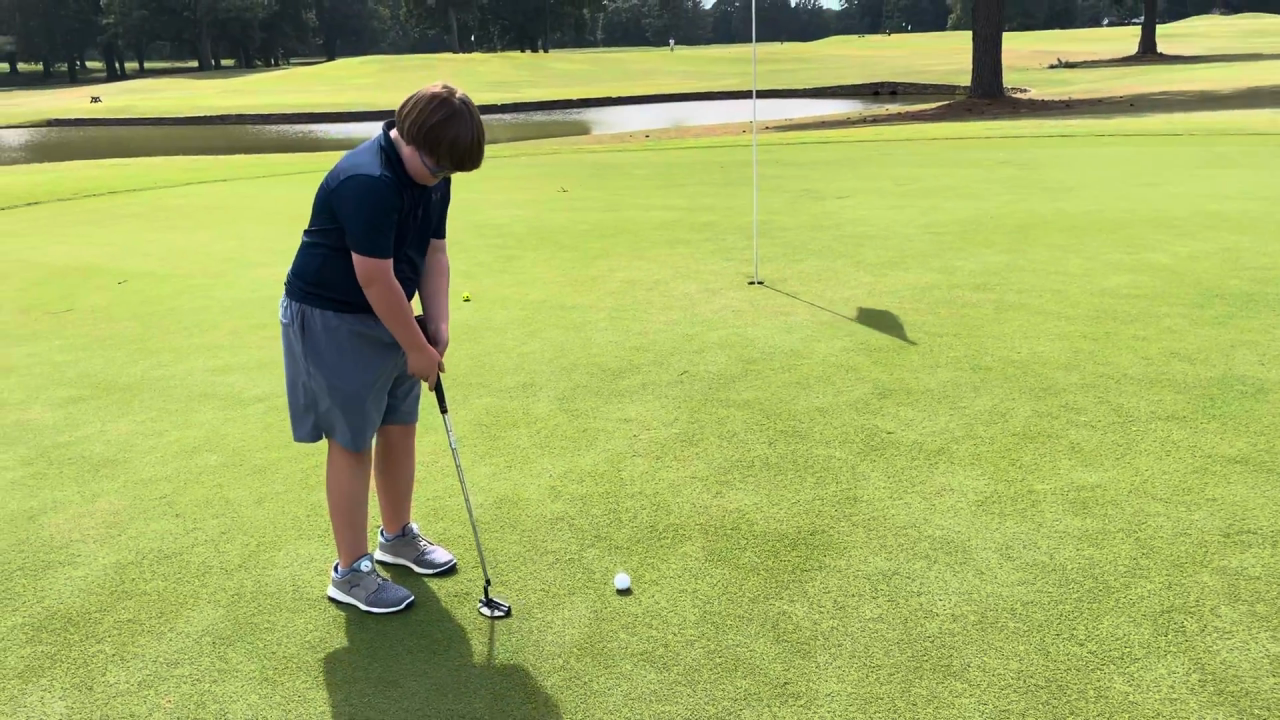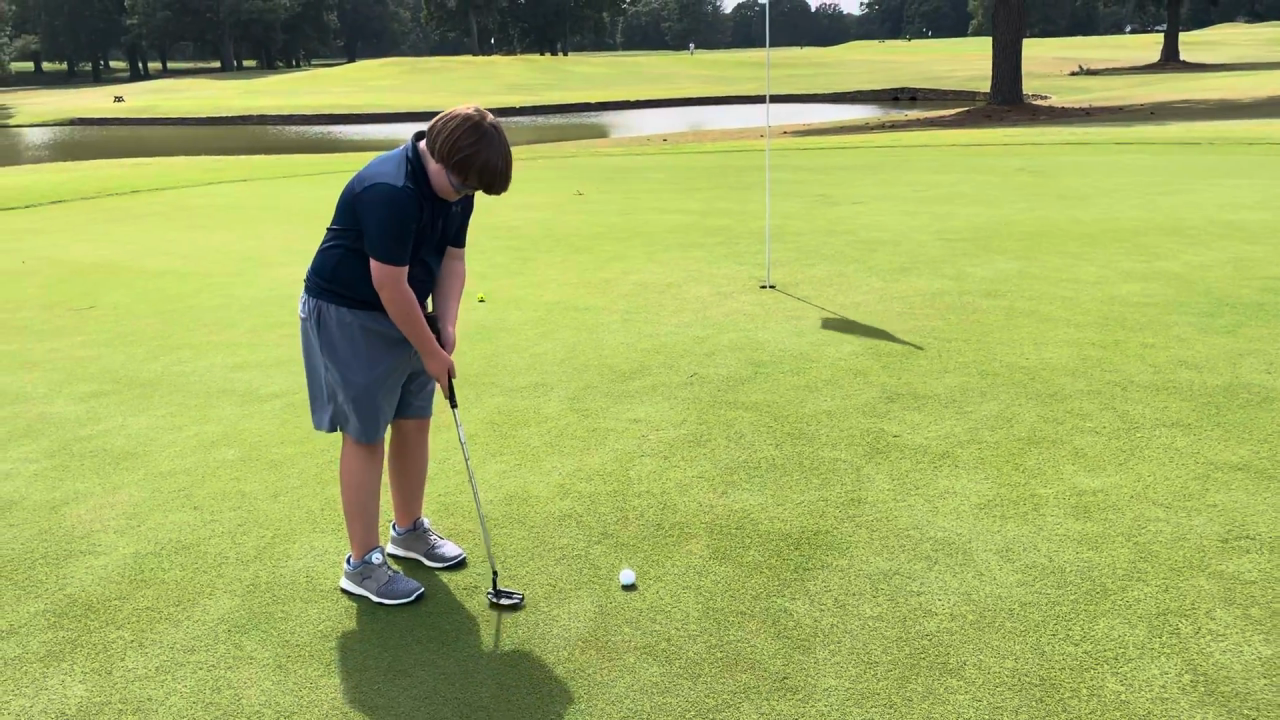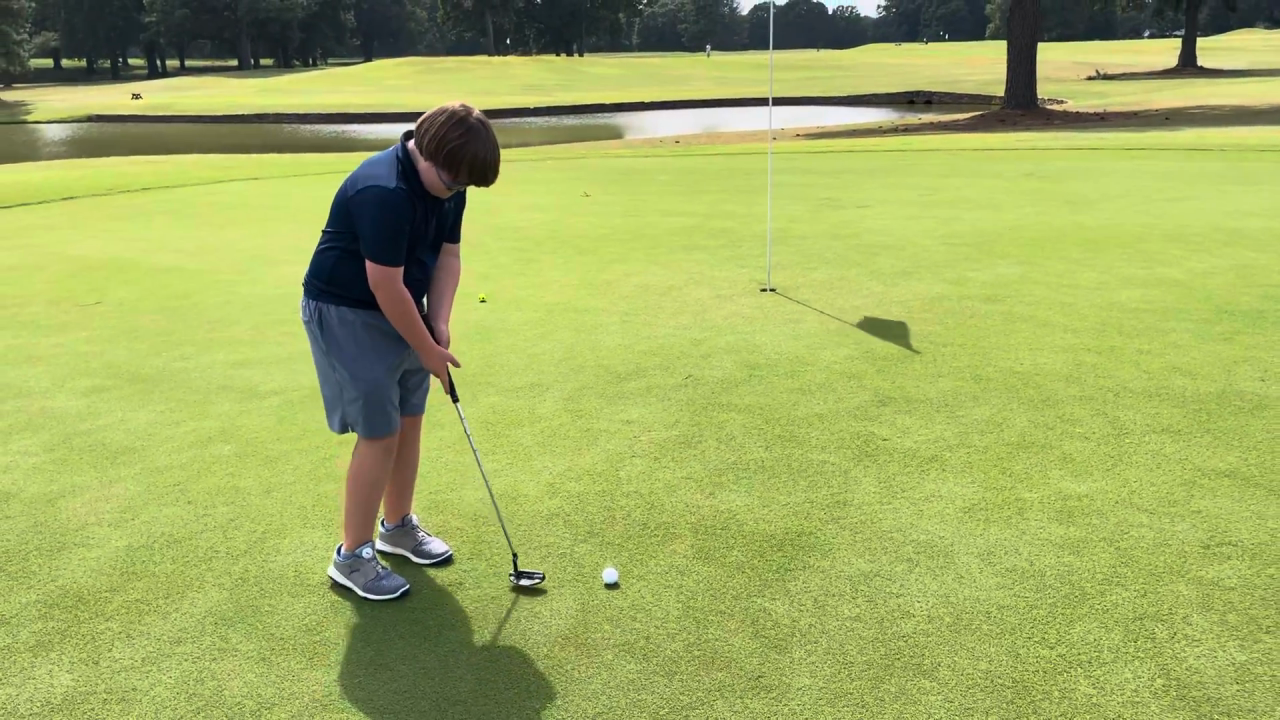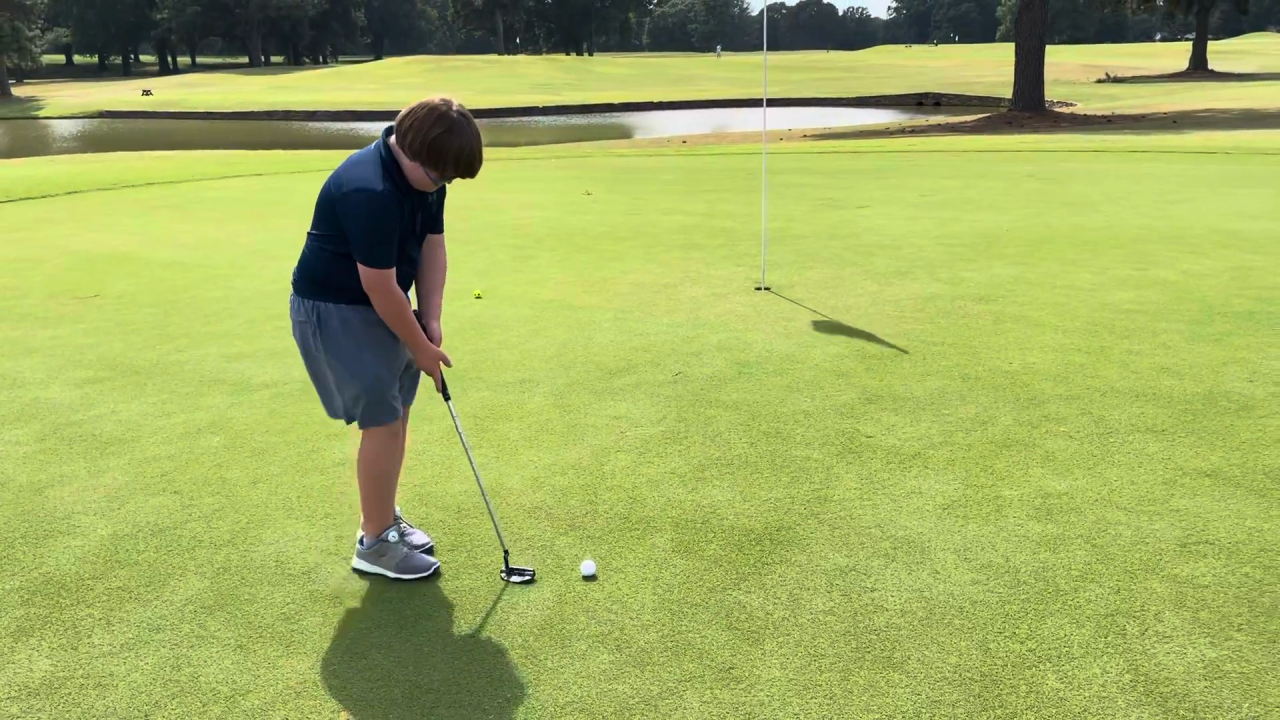
dt=0.3s
person 1, frame 1
left shoulder: (431, 176)
right shoulder: (366, 183)
left elbow: (433, 252)
right elbow: (376, 279)
left wrist: (438, 325)
right wrist: (416, 349)
left hip: (386, 317)
right hip: (330, 320)
left knee: (400, 427)
right knee: (353, 441)
left ankle: (398, 534)
right ankle: (350, 571)
person 1, frame 2
left shoulder: (456, 187)
right shoulder: (390, 191)
left elbow: (451, 258)
right elbow: (390, 285)
left wrist: (446, 326)
right wrist: (430, 353)
left hip: (403, 314)
right hip: (346, 315)
left knee: (414, 421)
right knee: (366, 435)
left ankle: (409, 529)
right ankle: (363, 562)
person 1, frame 3
left shoulder: (446, 183)
right shoulder: (382, 192)
left elbow: (448, 254)
right elbow: (386, 286)
left wrist: (439, 322)
right wrist: (427, 349)
left hip: (399, 311)
right hip: (344, 313)
left knee: (408, 420)
right knee: (380, 432)
left ankle: (398, 525)
right ankle: (353, 555)
person 1, frame 4
left shoulder: (424, 175)
right shoulder: (370, 193)
left elbow: (432, 246)
right elbow: (379, 287)
left wrist: (431, 319)
right wrist: (421, 348)
left hip: (377, 302)
right hip: (333, 308)
left knee: (395, 411)
right knee: (382, 419)
left ankle: (381, 516)
right ankle: (374, 543)
